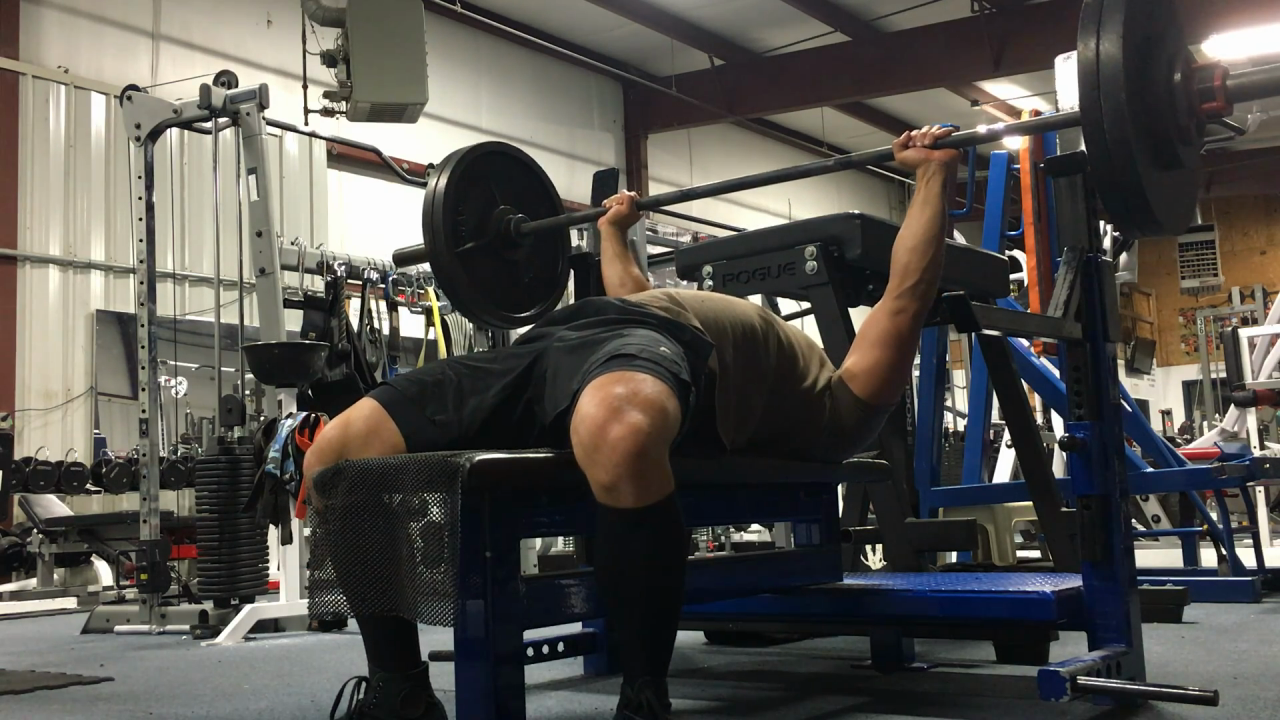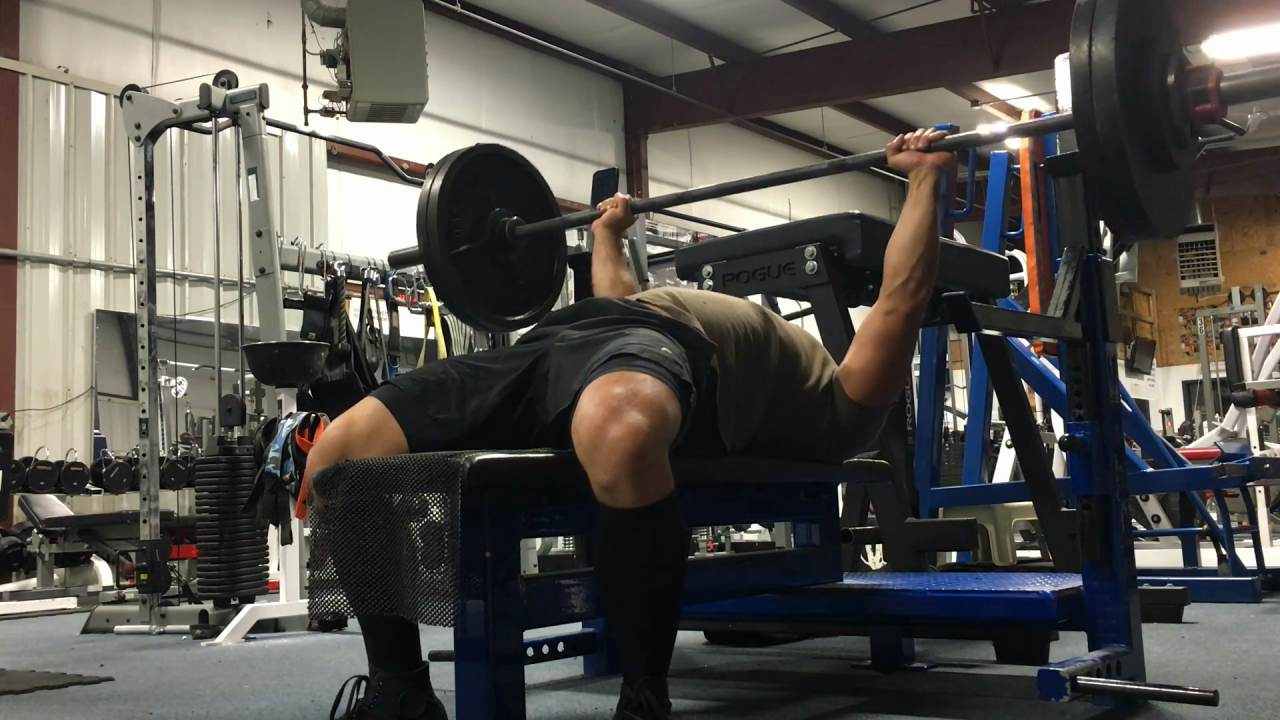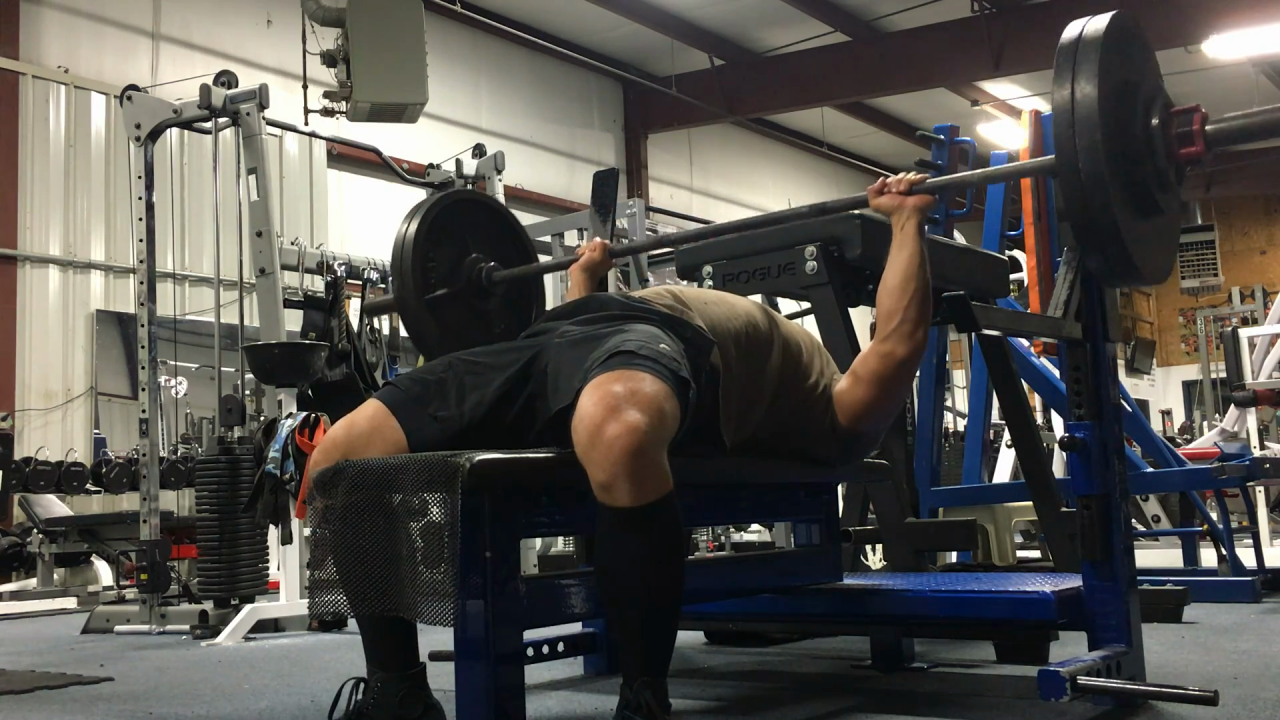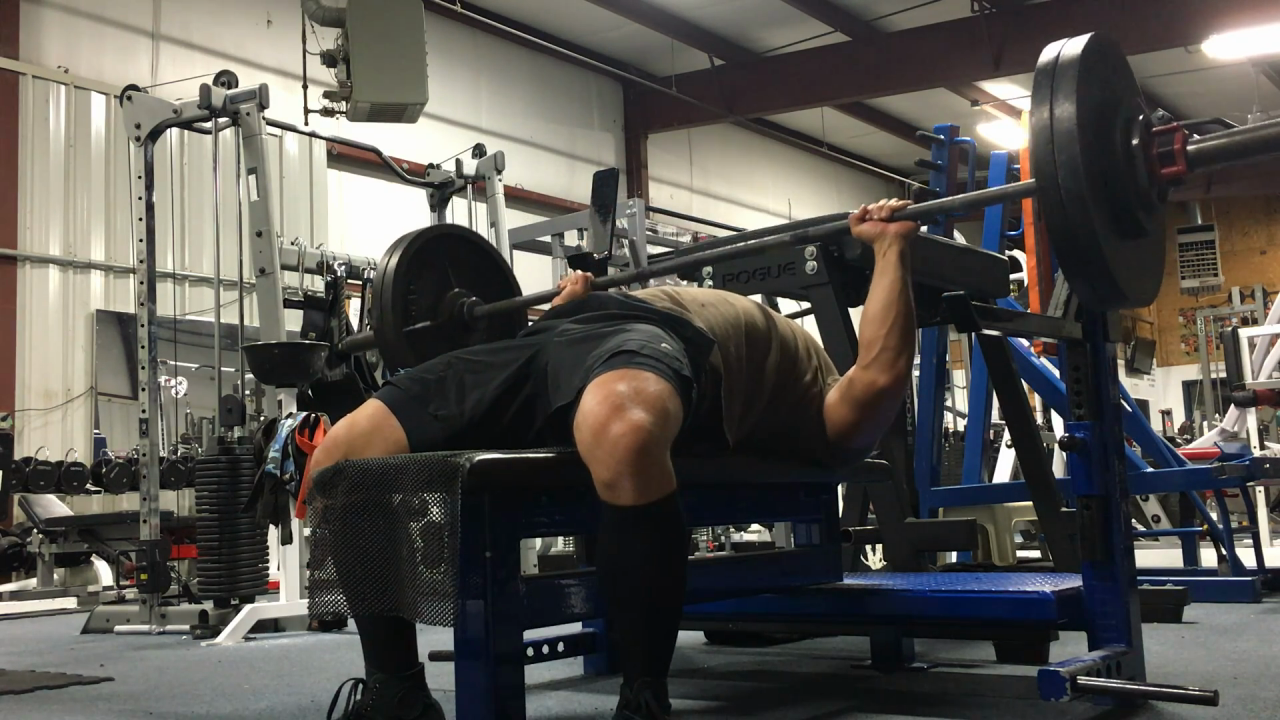
dt=0.4s
person 1, frame 1
left shoulder: (834, 411)
left elbow: (906, 297)
right elbow: (633, 304)
left wrist: (932, 175)
right wrist: (613, 231)
left knee: (617, 435)
right knee: (336, 459)
person 1, frame 2
left shoulder: (836, 409)
left elbow: (900, 303)
right elbow: (618, 308)
left wrist: (925, 177)
right wrist: (607, 233)
left knee: (617, 433)
right knee: (339, 456)
person 1, frame 3
left shoulder: (832, 415)
left elbow: (898, 344)
left wrist: (907, 220)
right wrist: (584, 274)
left knee: (616, 434)
right knee: (341, 461)
person 1, frame 4
left shoulder: (829, 411)
left elbow: (883, 372)
left wrist: (890, 248)
right wrist: (568, 305)
left knee: (620, 431)
right knee: (340, 462)
